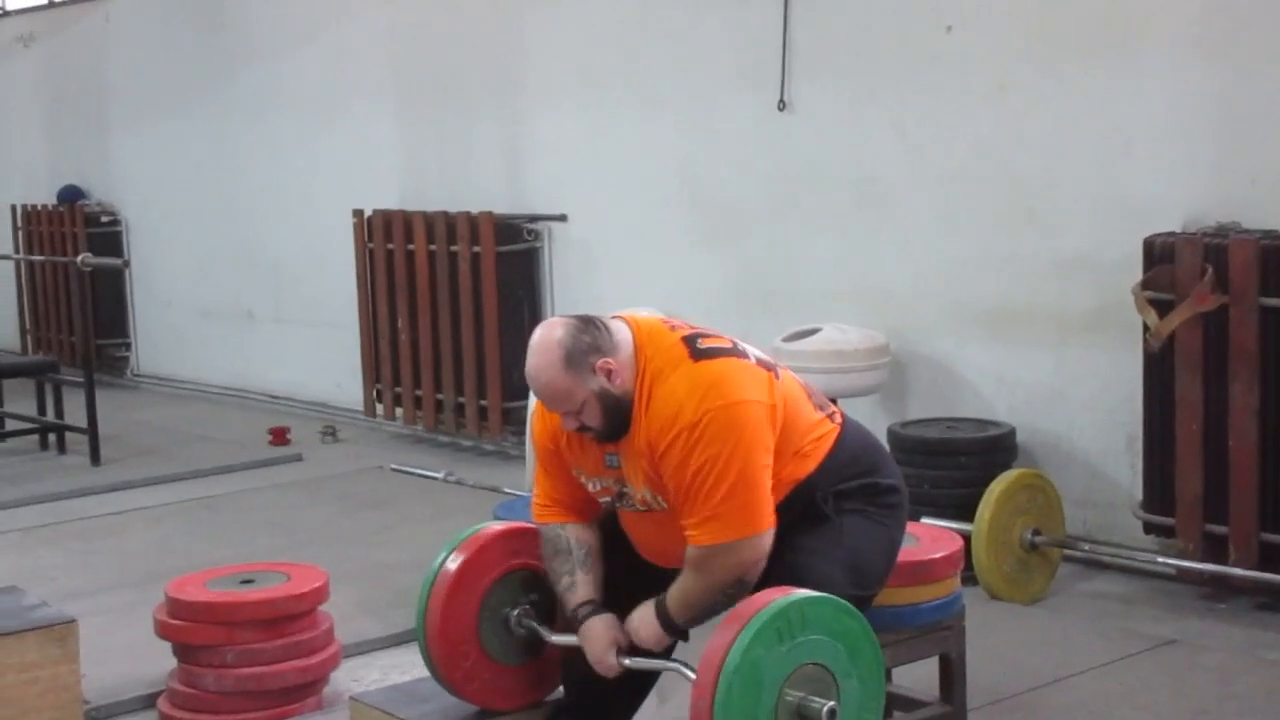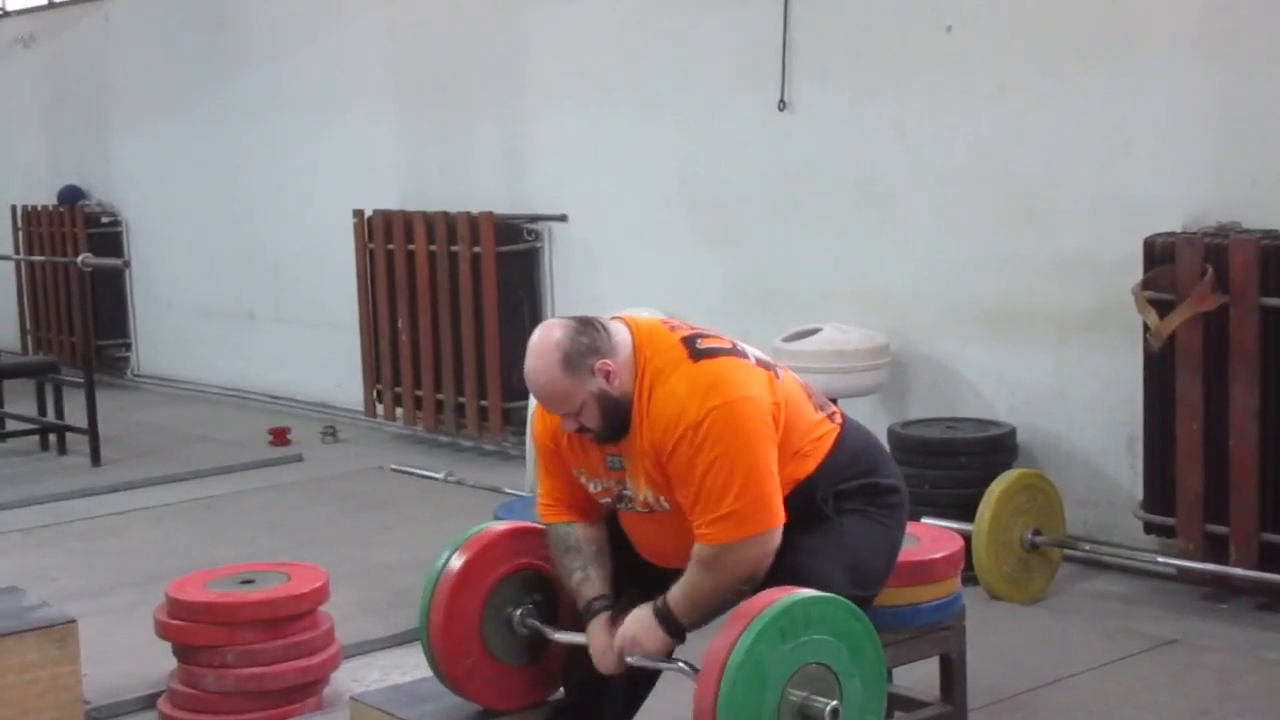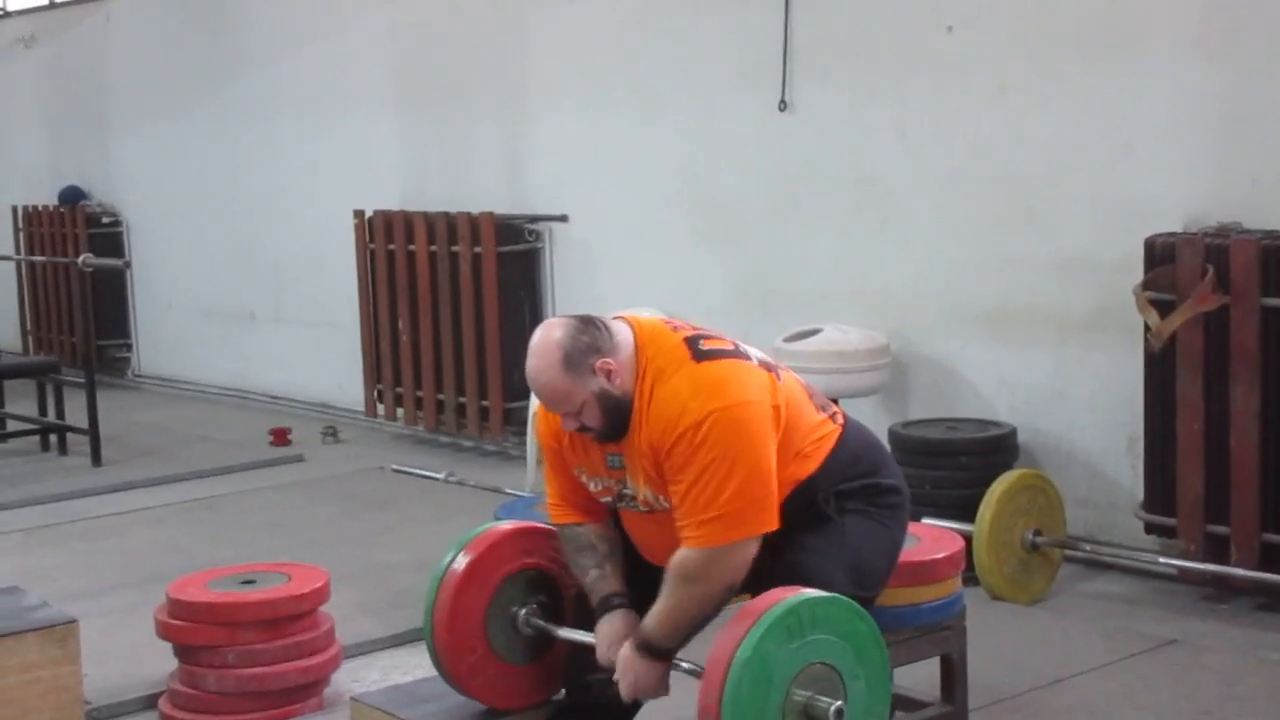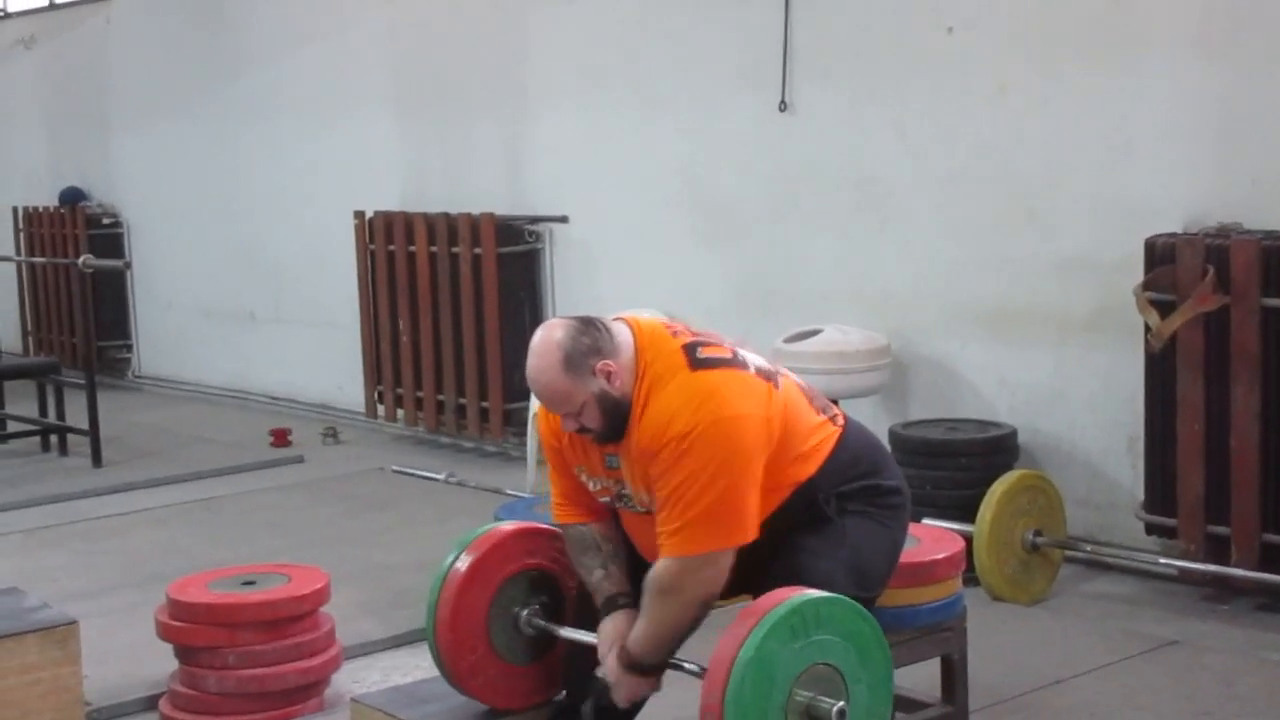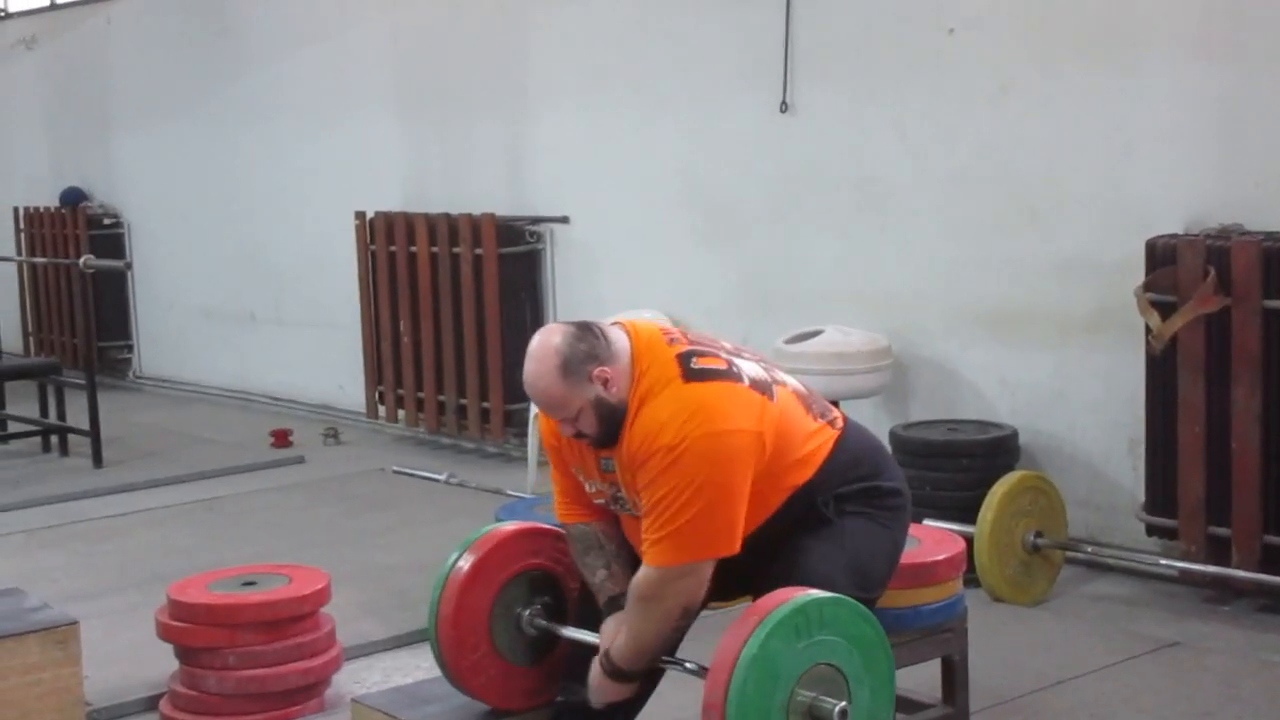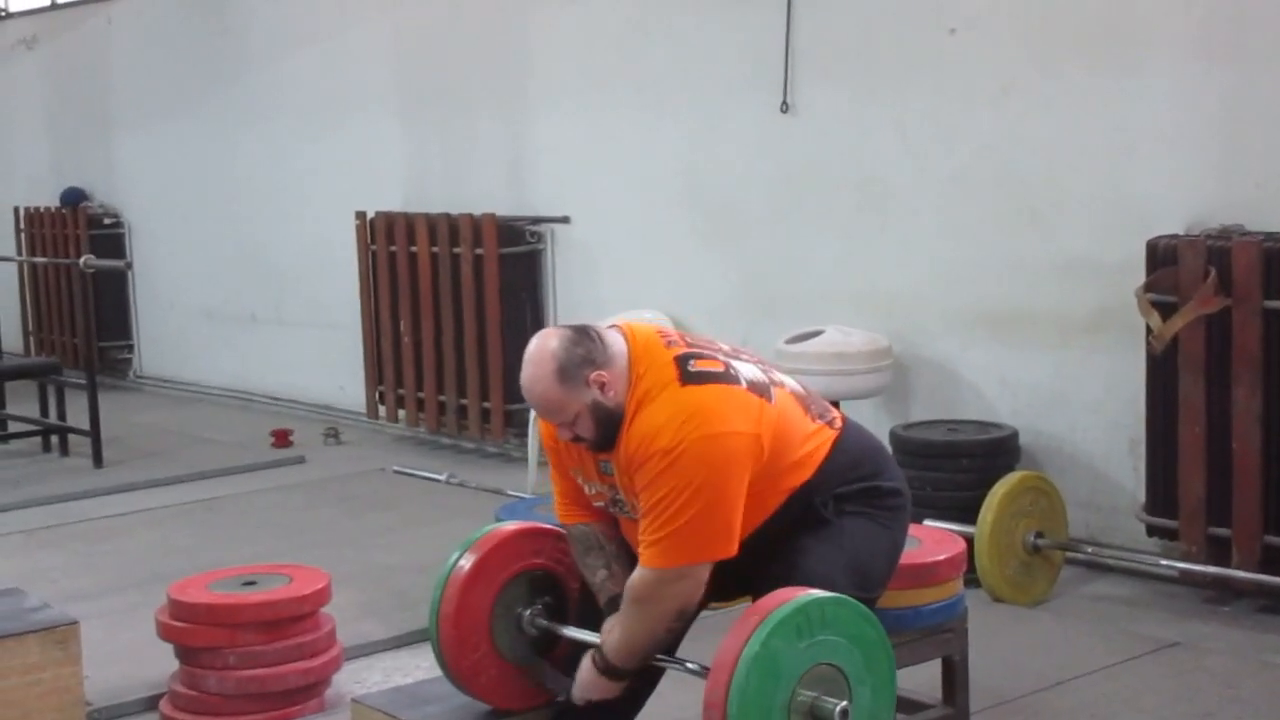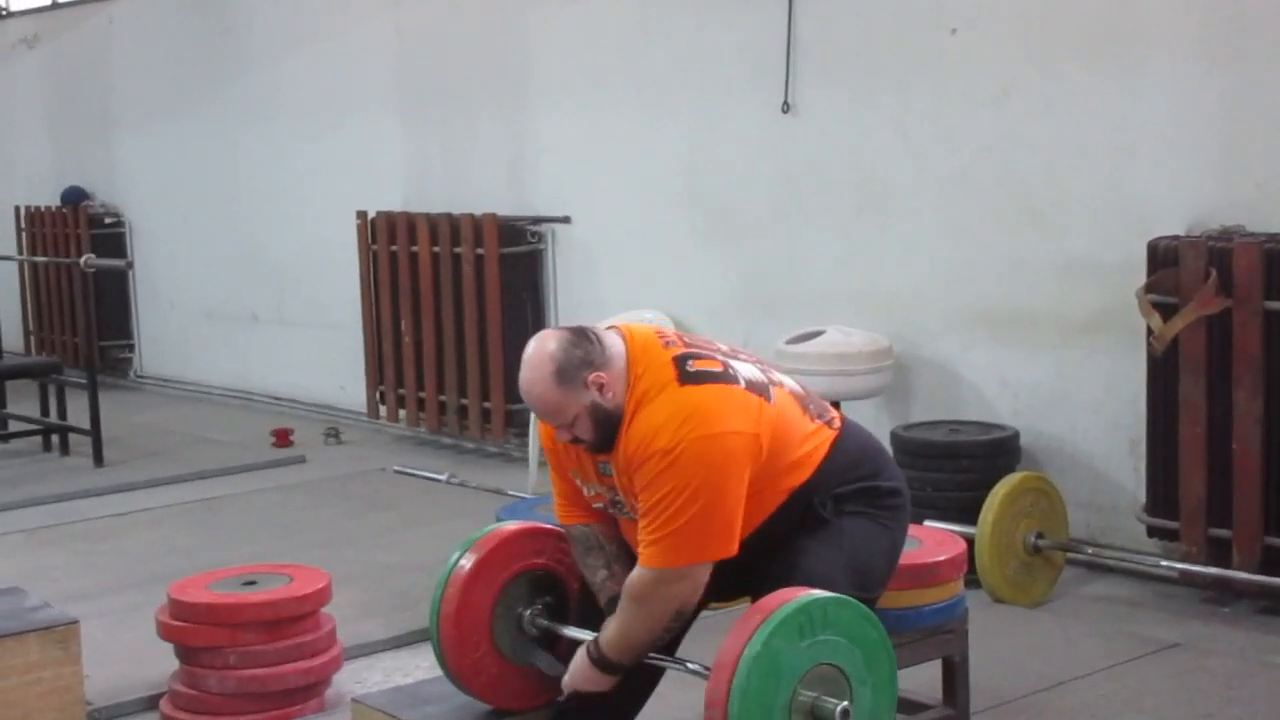
dt=0.1s
person 1, frame 1
left shoulder: (705, 393)
right shoulder: (567, 392)
left elbow: (733, 555)
right elbow: (562, 512)
left wrist: (666, 618)
right wrist: (587, 611)
person 1, frame 2
left shoulder: (706, 396)
right shoulder: (567, 395)
left elbow: (738, 552)
right elbow: (569, 512)
left wrist: (668, 621)
right wrist: (601, 608)
person 1, frame 3
left shoulder: (706, 397)
right shoulder: (570, 394)
left elbow: (720, 557)
right elbow: (576, 511)
left wrist: (651, 649)
right wrist: (613, 607)
person 1, frame 4
left shoulder: (700, 404)
right shoulder: (572, 395)
left elbow: (692, 570)
right elbow: (583, 511)
left wrist: (639, 663)
right wrist: (615, 606)
right knee: (604, 611)
person 1, frame 5
left shoulder: (693, 413)
right shoulder: (570, 398)
left elbow: (676, 579)
right elbow: (585, 511)
left wrist: (622, 668)
right wrist: (616, 607)
right knee: (601, 612)
person 1, frame 6
left shoulder: (689, 418)
right shoulder: (570, 398)
left elbow: (672, 582)
right elbow: (586, 511)
left wrist: (611, 666)
right wrist: (616, 609)
right knee: (607, 617)
person 1, frame 7
left shoulder: (688, 417)
right shoulder: (569, 399)
left elbow: (670, 581)
right elbow: (586, 512)
left wrist: (606, 661)
right wrist: (616, 610)
